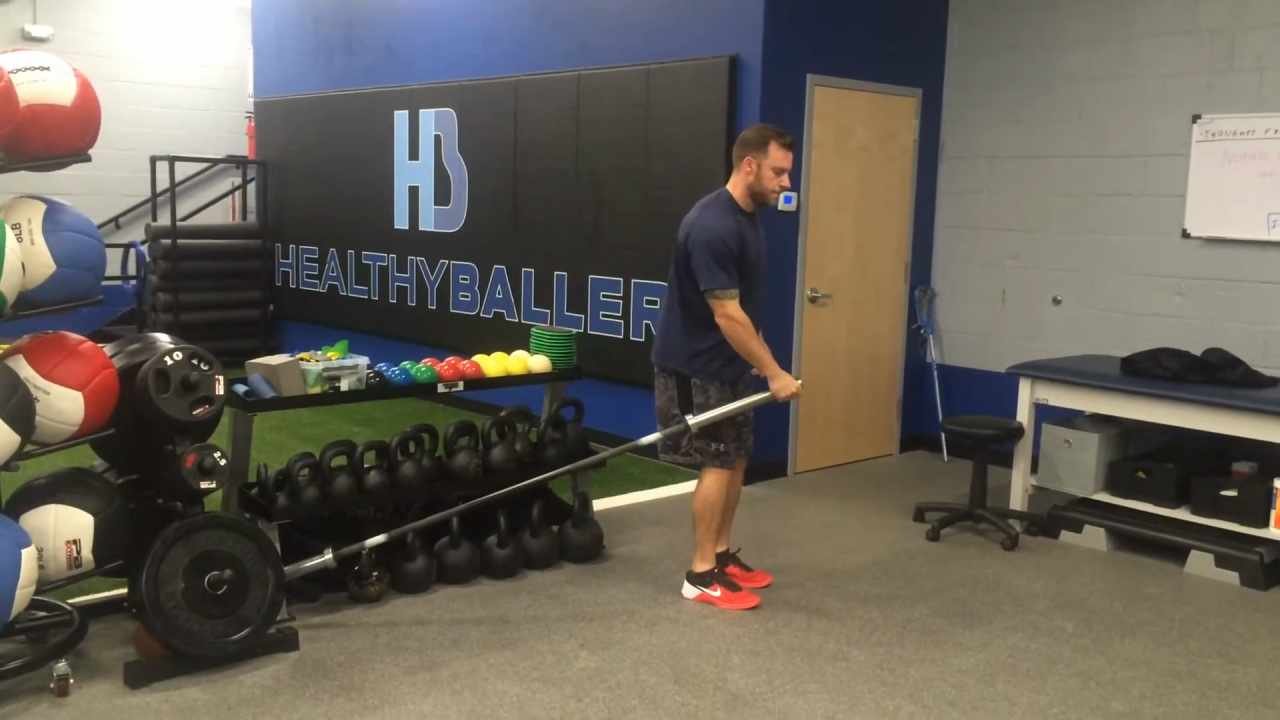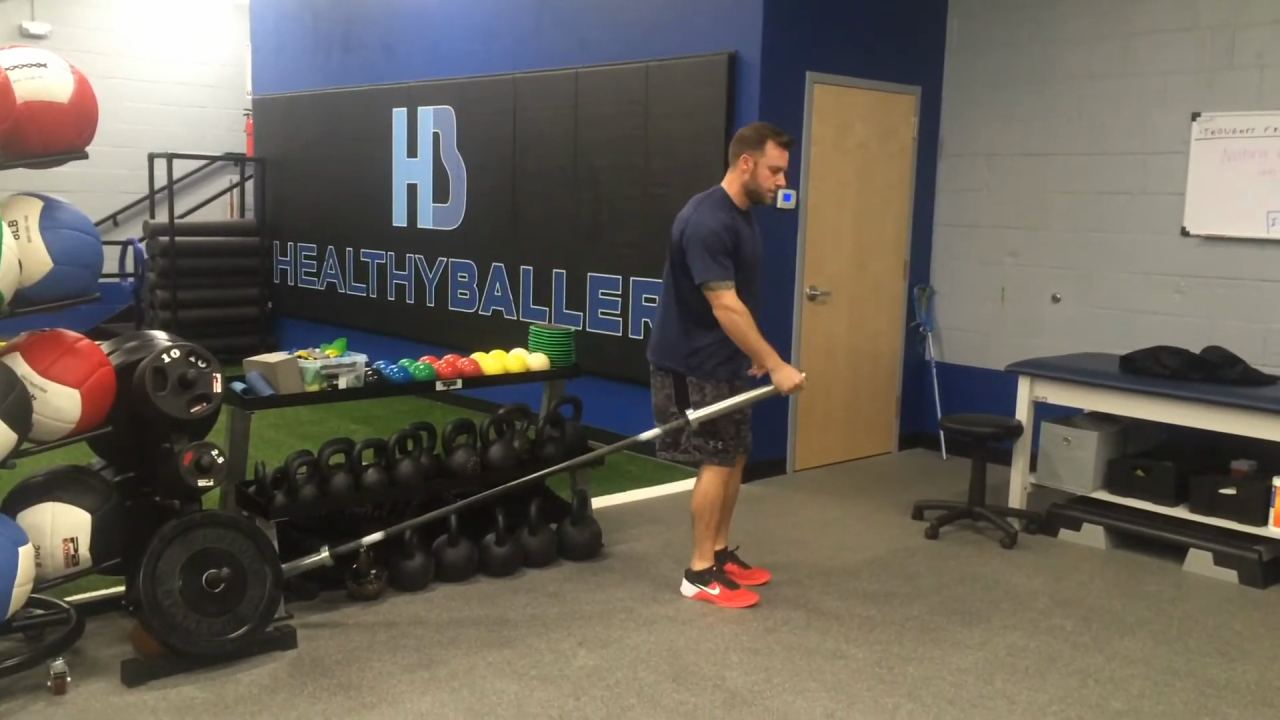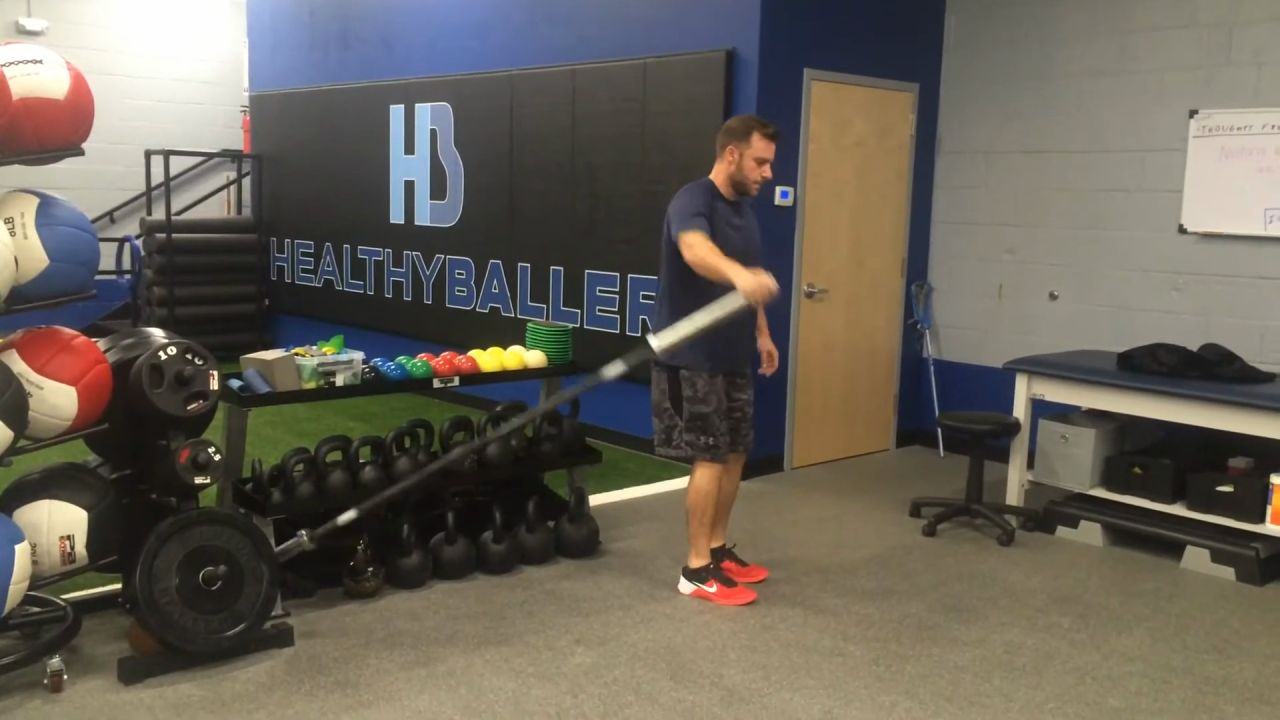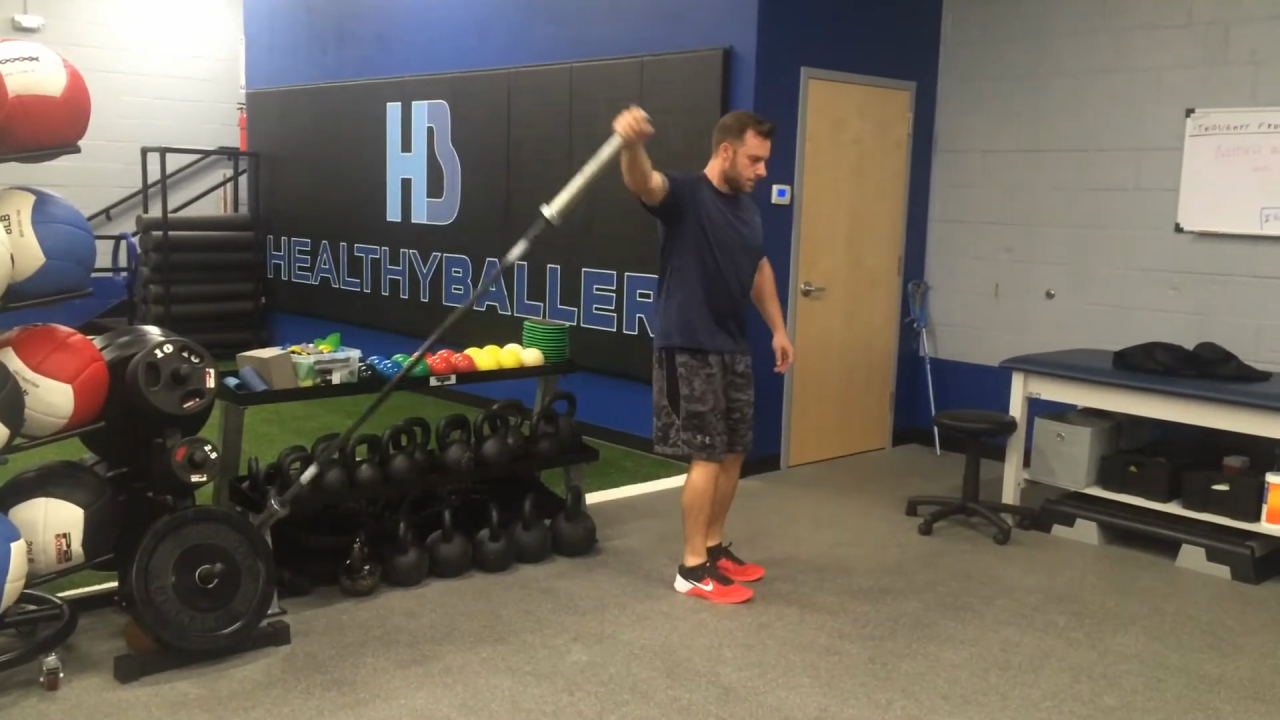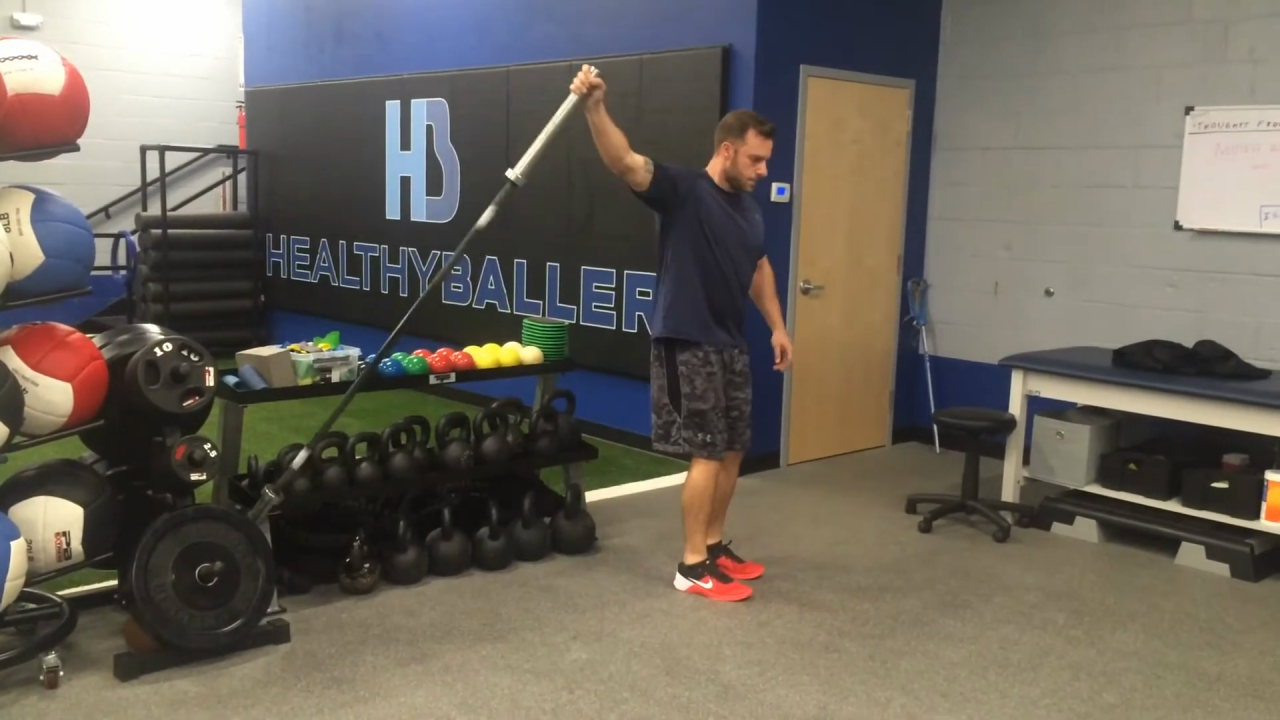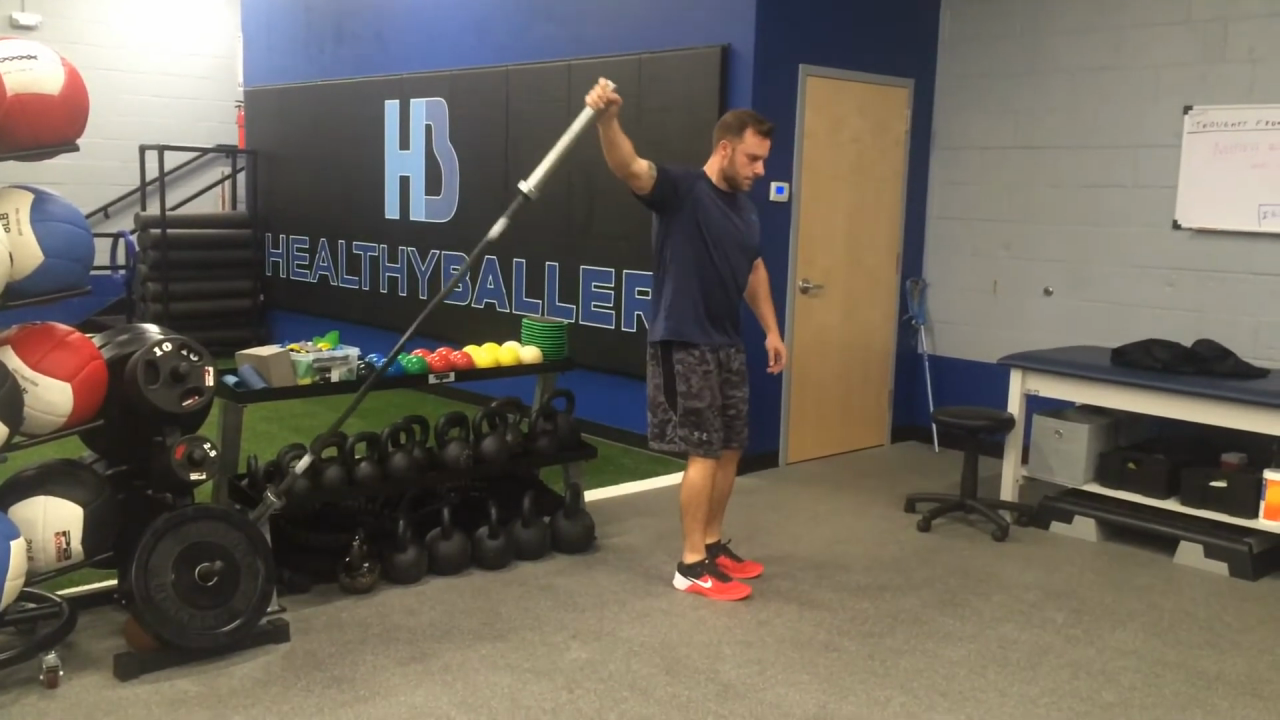
dt=0.3s
person 1, frame 1
left shoulder: (746, 216)
right shoulder: (714, 225)
right elbow: (727, 315)
left wrist: (758, 358)
right wrist: (774, 373)
left hip: (725, 362)
right hip: (695, 364)
left knee: (735, 460)
right knee: (718, 463)
left ankle: (722, 555)
right ankle: (701, 574)
person 1, frame 2
left shoulder: (742, 214)
right shoulder: (708, 220)
right elbow: (725, 306)
left wrist: (754, 356)
right wrist: (775, 365)
left hip: (723, 359)
right hip: (691, 362)
left knee: (734, 458)
right knee: (717, 461)
left ankle: (720, 552)
right ankle: (700, 572)
person 1, frame 3
left shoulder: (744, 208)
right shoulder: (698, 198)
right elbow: (695, 249)
left wrist: (761, 332)
right wrist: (738, 275)
left hip: (732, 352)
right hip: (692, 355)
left knee: (734, 453)
right knee: (710, 457)
left ankle: (718, 550)
right ankle: (697, 570)
person 1, frame 4
left shoulder: (746, 206)
right shoulder: (685, 193)
left elbow: (759, 270)
right elbow: (641, 183)
left wrist: (778, 328)
right wrist: (633, 143)
left hip: (733, 348)
right hip: (690, 349)
left knee: (733, 453)
right knee: (707, 455)
left ankle: (714, 548)
right ankle: (693, 568)
person 1, frame 5
left shoulder: (748, 206)
right shoulder: (682, 189)
left elbow: (759, 269)
right elbow: (623, 162)
left wrist: (778, 327)
right wrist: (593, 106)
left hip: (731, 346)
right hip: (687, 345)
left knee: (732, 451)
right knee: (707, 454)
left ankle: (714, 546)
right ankle: (692, 566)
person 1, frame 6
left shoulder: (744, 206)
right shoulder: (681, 190)
left elbow: (753, 271)
right elbow: (629, 169)
left wrist: (772, 330)
right wrist: (607, 119)
left hip: (727, 345)
right hip: (684, 344)
left knee: (729, 449)
right knee: (704, 453)
left ankle: (712, 544)
right ankle: (691, 564)
